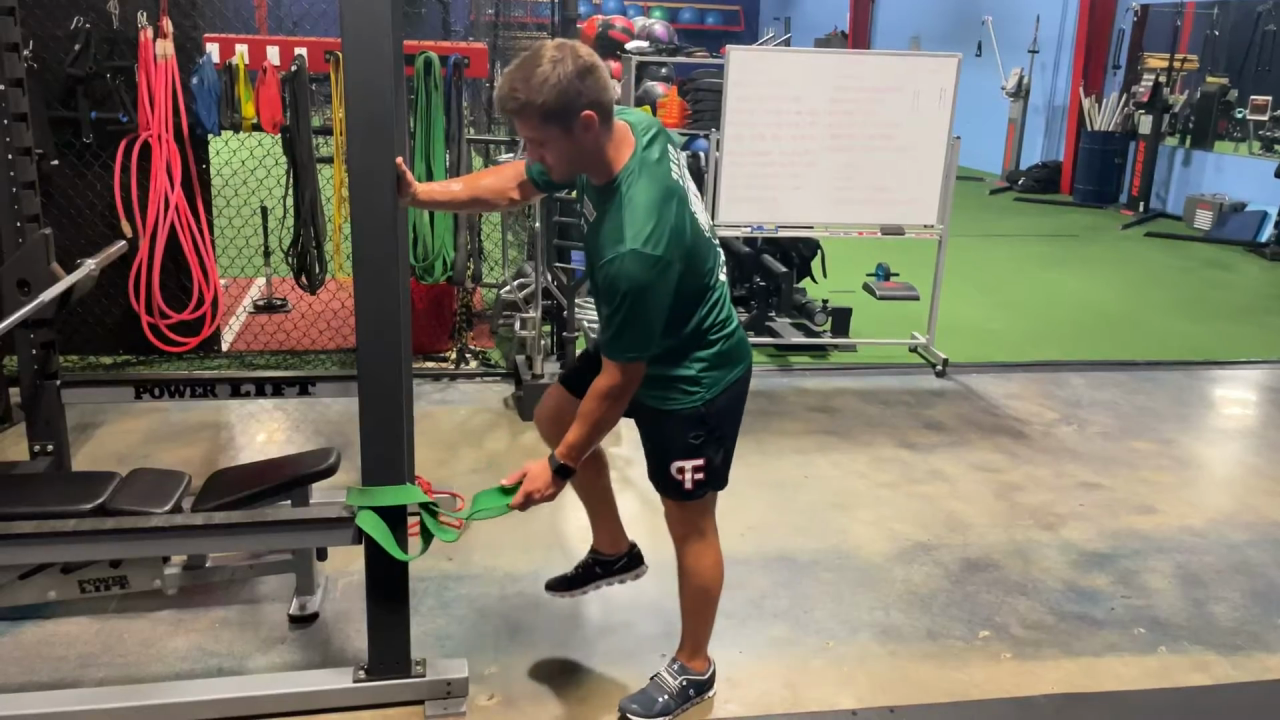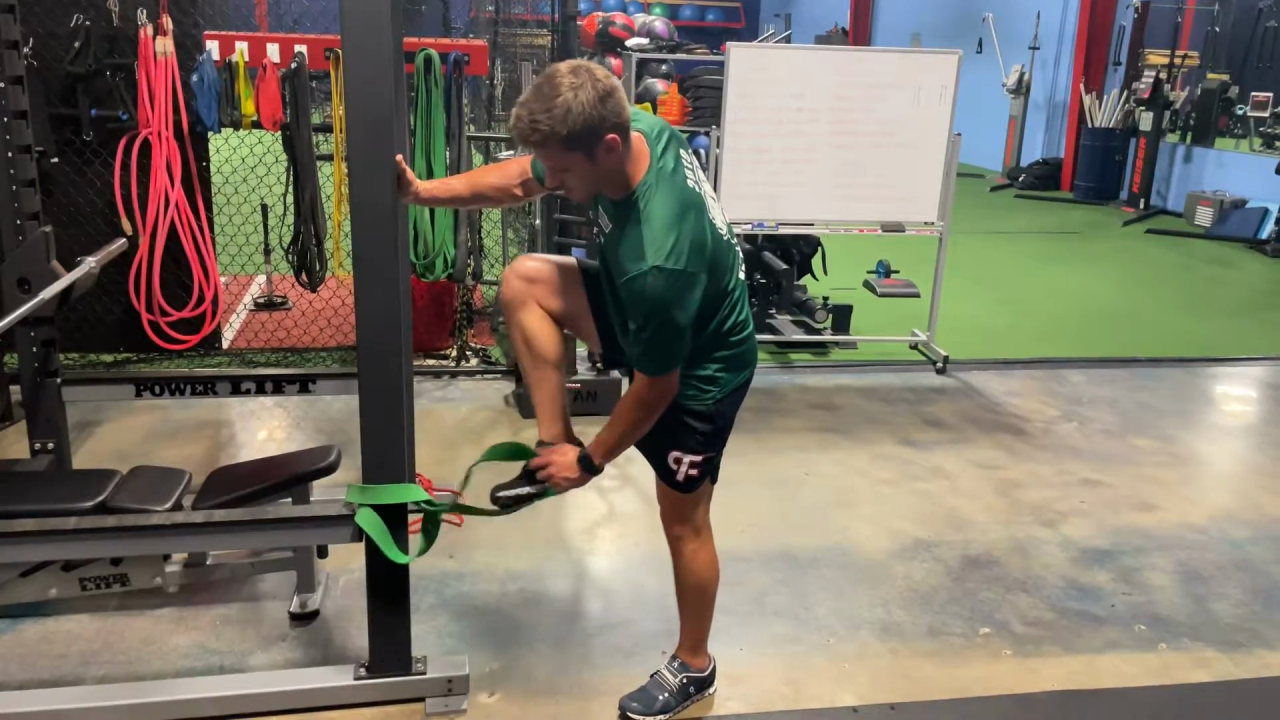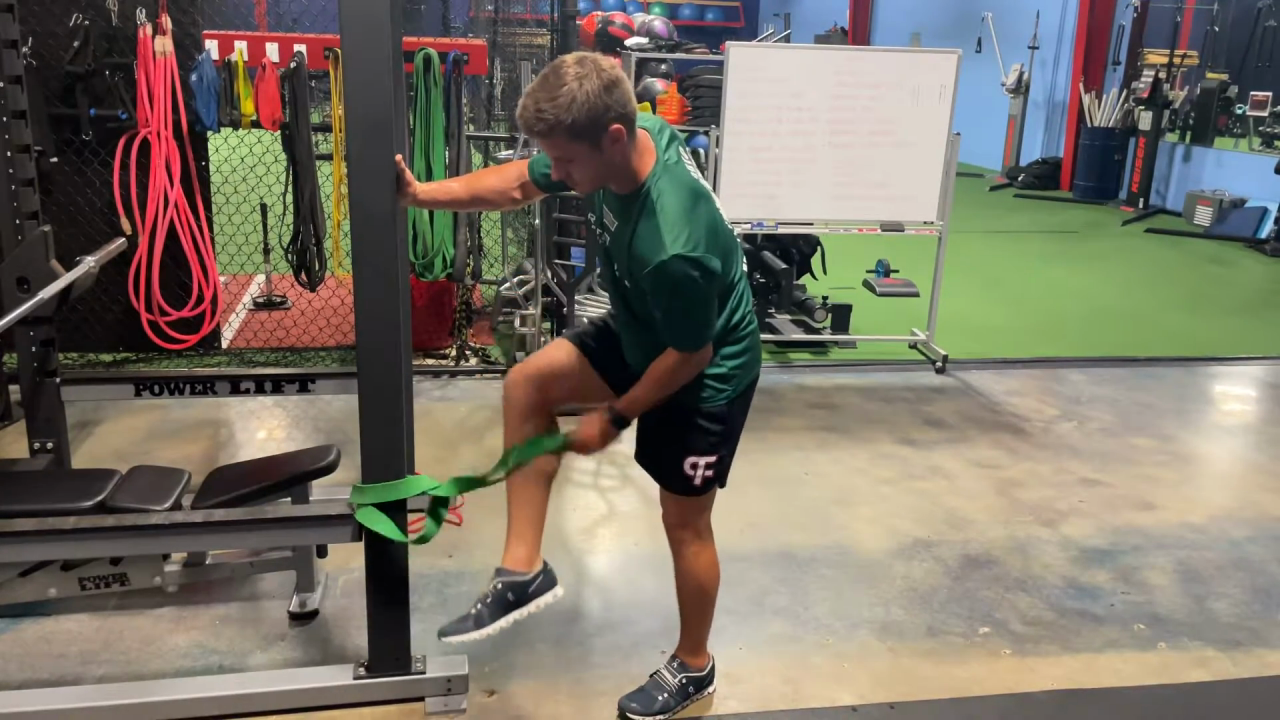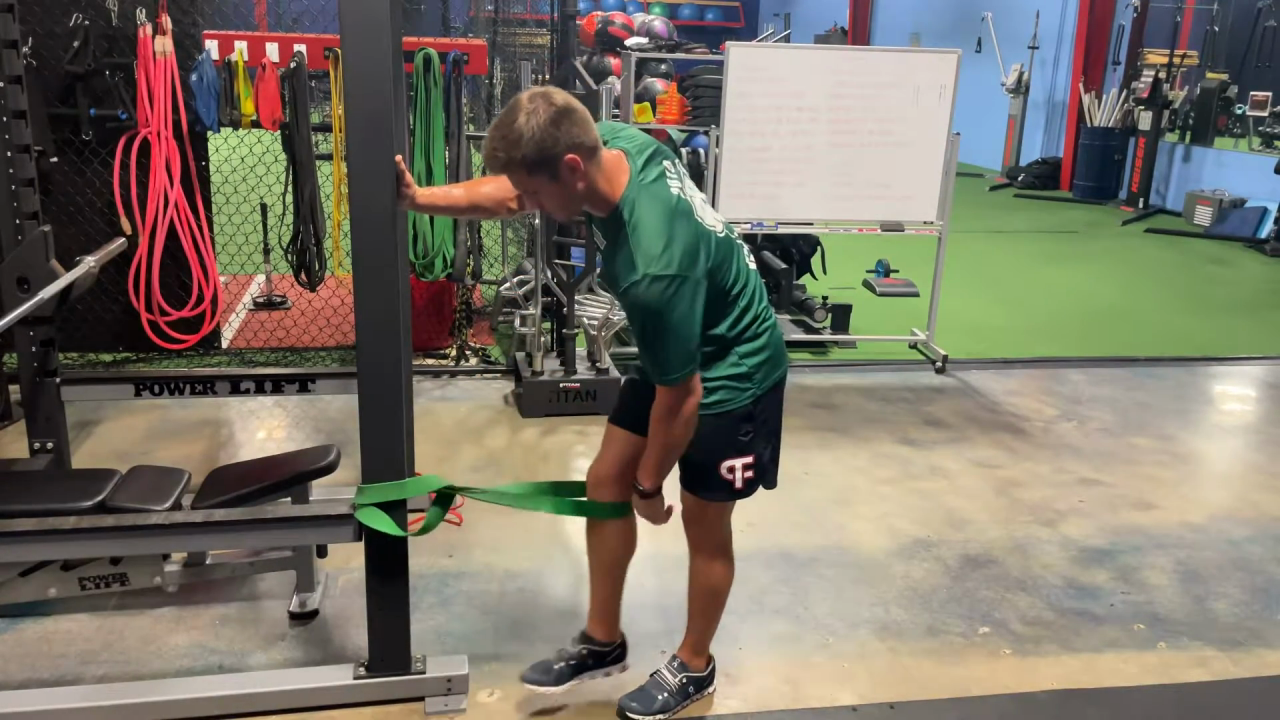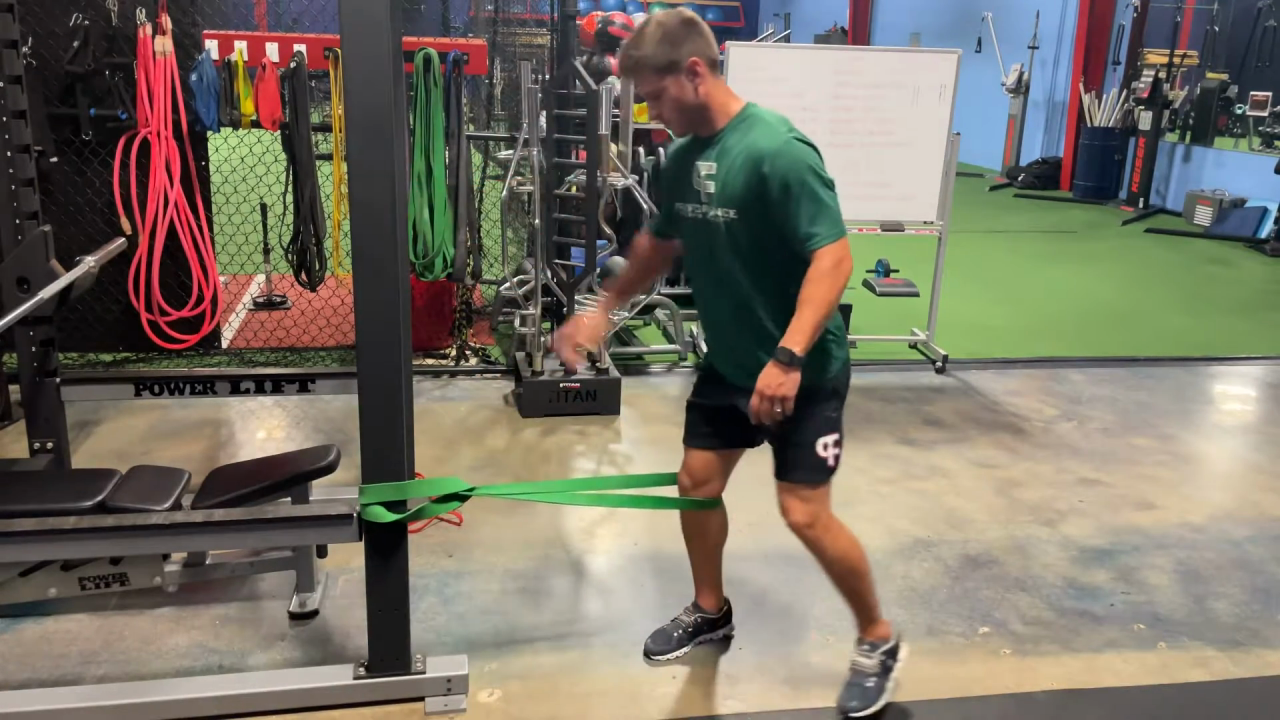
dt=1s
person 1, frame 1
left shoulder: (634, 248)
right shoulder: (627, 126)
left elbow: (620, 380)
right elbow: (515, 185)
left wrist: (559, 466)
right wrist: (421, 194)
left hip: (695, 376)
right hip: (648, 343)
left knee: (687, 521)
right knee: (551, 417)
right ankle: (613, 550)
person 1, frame 2
left shoulder: (657, 262)
right shoulder: (634, 128)
left elbow: (653, 388)
right elbow: (519, 180)
left wrist: (590, 462)
right wrist: (424, 190)
left hip: (699, 369)
right hip: (649, 320)
left knee: (681, 519)
right knee: (524, 281)
left ankle: (694, 666)
right ankle: (553, 440)
person 1, frame 3
left shoulder: (674, 247)
right shoulder: (622, 139)
left elbow: (689, 356)
right elbow: (518, 184)
left wrist: (612, 418)
right wrist: (422, 193)
left hip: (706, 374)
right hip: (639, 332)
left knee: (683, 521)
right knee: (526, 386)
left ankle: (693, 665)
right ankle: (524, 571)
person 1, frame 4
left shoulder: (653, 267)
right shoulder: (616, 143)
left elbow: (680, 395)
right elbow: (508, 195)
left wrist: (649, 485)
right wrist: (420, 197)
left hip: (730, 374)
right hip: (674, 356)
left knee: (703, 523)
right knee: (604, 483)
left ankle: (694, 664)
right ankle: (601, 640)
person 1, frame 5
left shoulder: (776, 151)
right shoulder: (685, 155)
left elbow: (832, 260)
right elbow: (658, 244)
left wrist: (788, 358)
right wrist: (603, 309)
left hip: (798, 368)
right hip: (726, 360)
left knee: (804, 514)
right knee: (695, 484)
left ankle: (878, 639)
right ankle: (709, 608)
